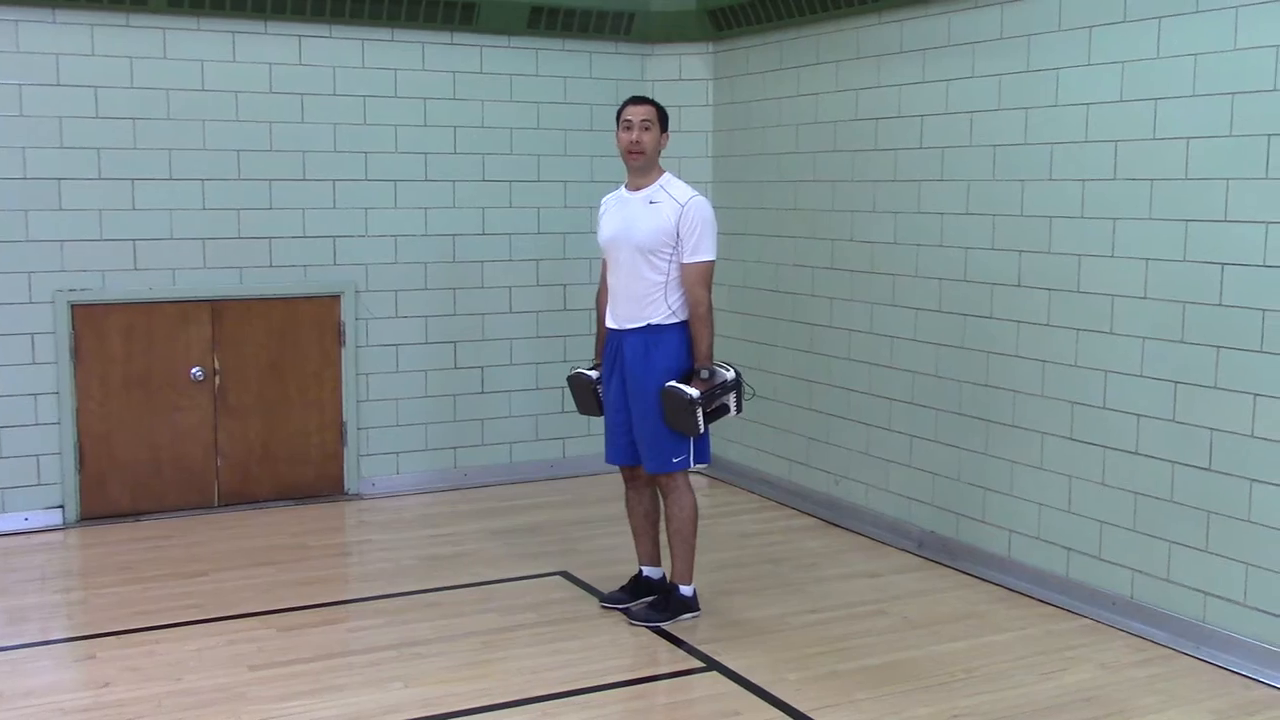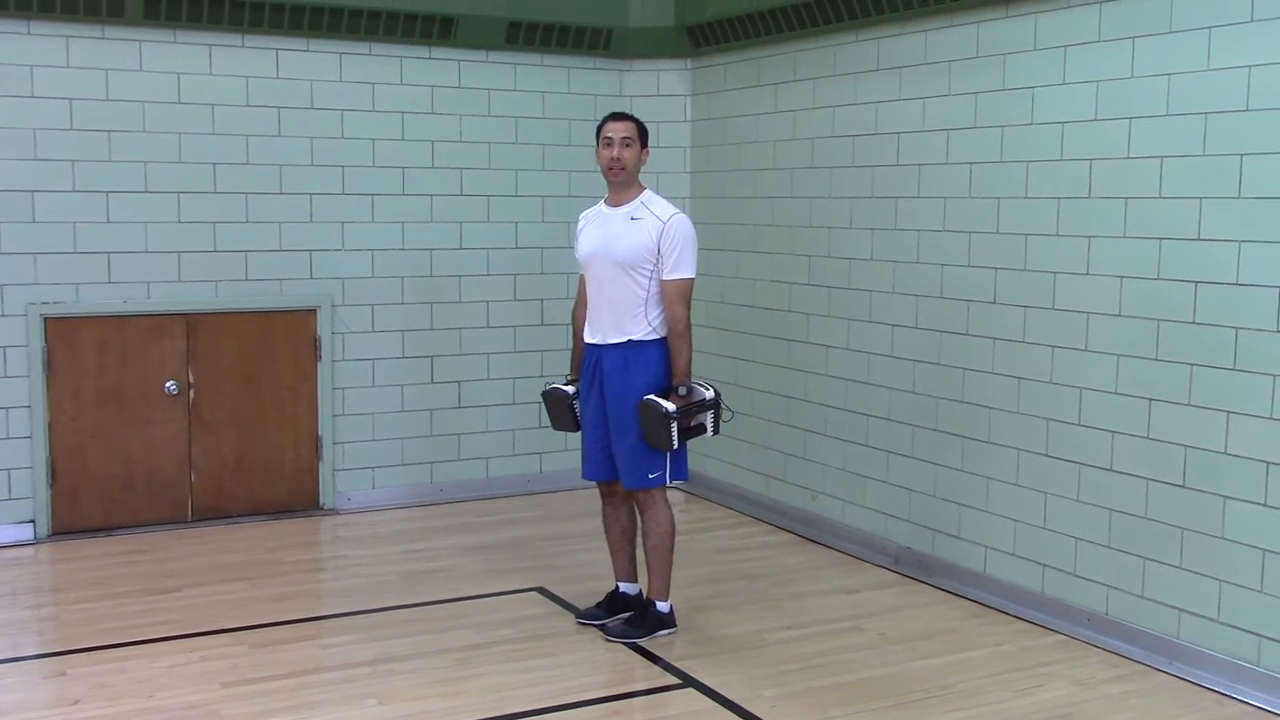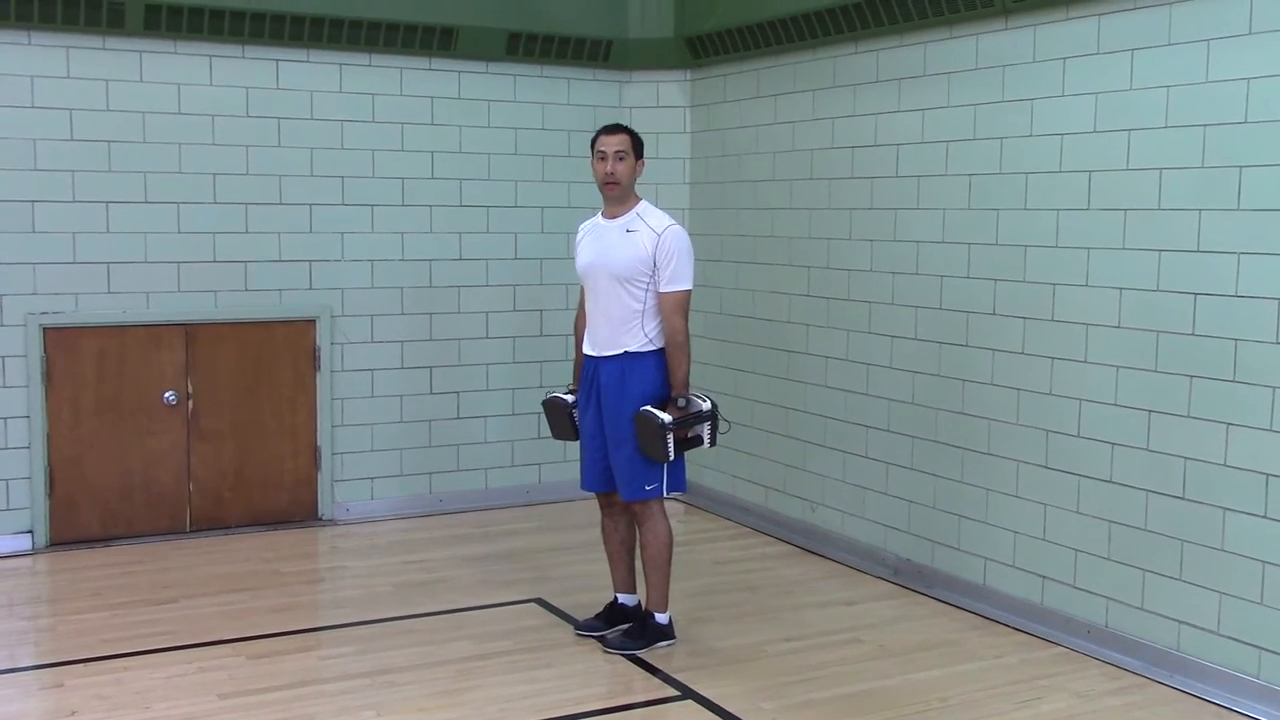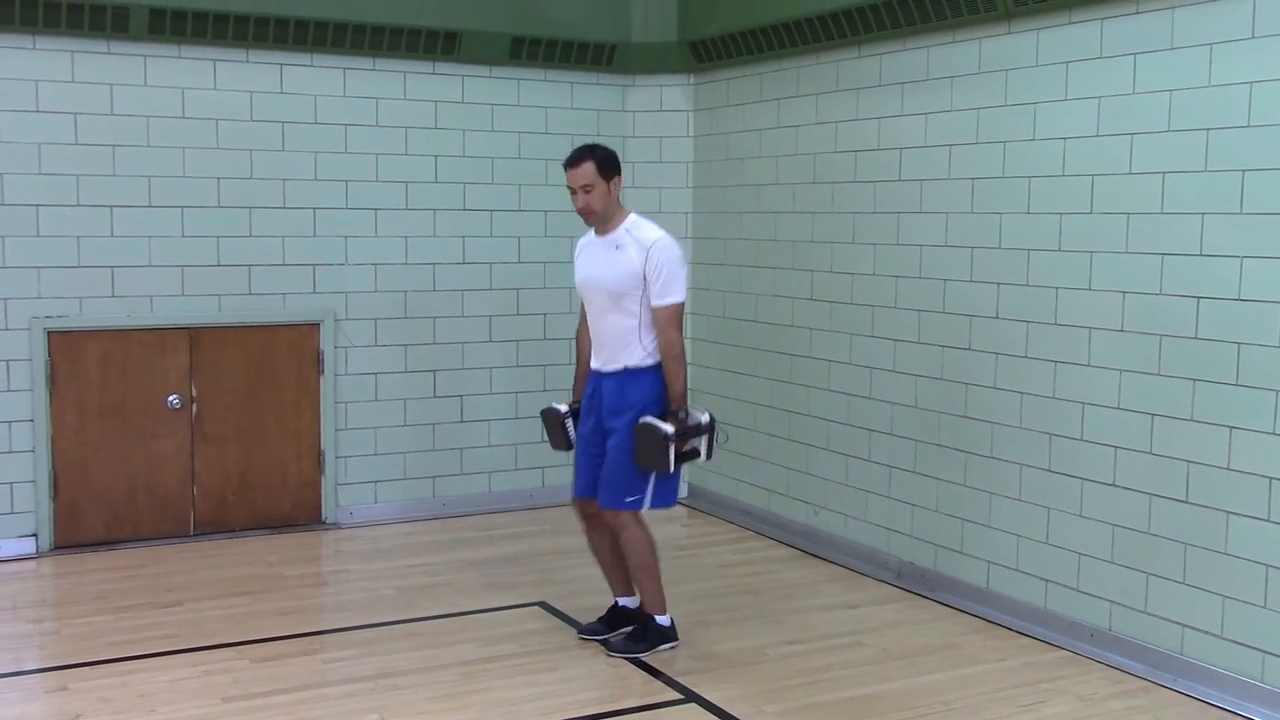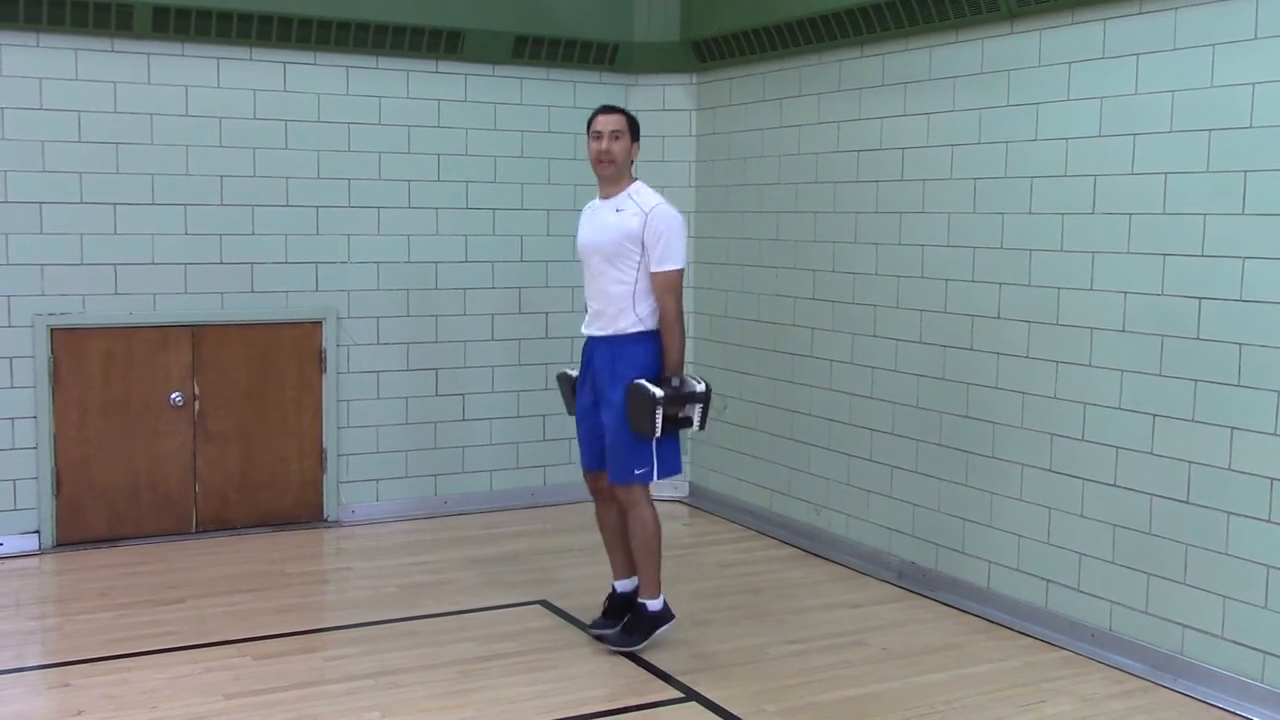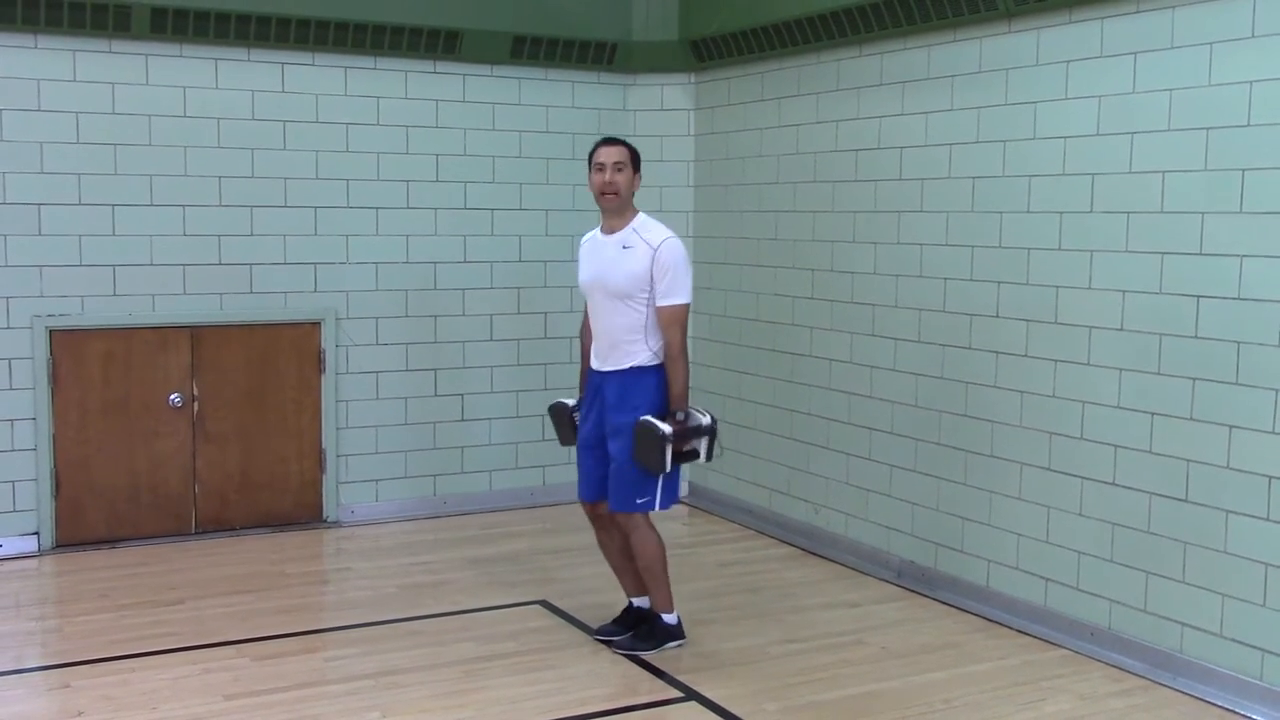
dt=0.7s
person 1, frame 1
left shoulder: (687, 204)
right shoulder: (609, 205)
left elbow: (698, 296)
left wrist: (702, 370)
right wrist: (600, 354)
left hip: (663, 347)
right hip: (620, 346)
left knee: (669, 473)
right knee: (633, 470)
left ankle: (682, 590)
right ankle: (648, 574)
person 1, frame 2
left shoulder: (667, 222)
right shoulder: (588, 222)
left elbow: (678, 314)
left wrist: (681, 388)
right wrist: (575, 371)
left hip: (642, 363)
right hip: (597, 363)
left knee: (647, 490)
right knee: (610, 486)
left ankle: (659, 607)
right ankle: (625, 591)
person 1, frame 3
left shoulder: (663, 233)
right shoulder: (587, 233)
left elbow: (676, 325)
left wrist: (678, 399)
right wrist: (577, 381)
left hip: (639, 374)
right hip: (596, 374)
left knee: (644, 502)
right knee: (609, 498)
left ankle: (658, 619)
right ankle: (624, 603)
person 1, frame 4
left shoulder: (654, 247)
right shoulder: (584, 247)
left elbow: (671, 337)
left wrist: (678, 413)
right wrist: (578, 395)
left hip: (640, 389)
right hip: (601, 388)
left knee: (619, 513)
right knee: (589, 508)
left ankle: (659, 621)
right ankle: (627, 604)
person 1, frame 5
left shoulder: (654, 211)
right shoulder: (590, 212)
left elbow: (669, 304)
left wrist: (671, 380)
left hip: (635, 356)
right hip: (595, 354)
left knee: (629, 488)
right knee: (600, 482)
left ankle: (652, 605)
right ankle: (624, 591)
person 1, frame 6
left shoulder: (661, 246)
right shoulder: (589, 244)
left elbow: (674, 339)
left wrist: (678, 413)
right wrist: (585, 389)
left hip: (641, 389)
right hip: (599, 388)
left knee: (628, 512)
right knee: (597, 508)
left ankle: (666, 620)
right ankle: (639, 606)
